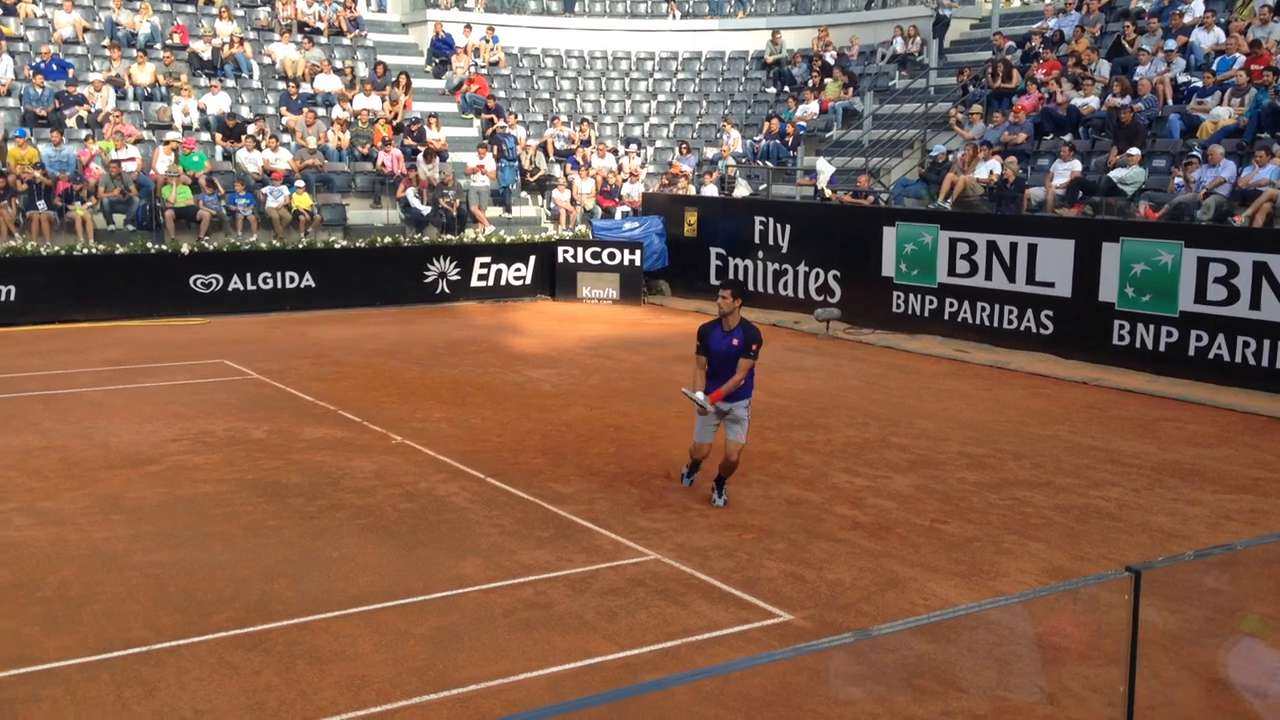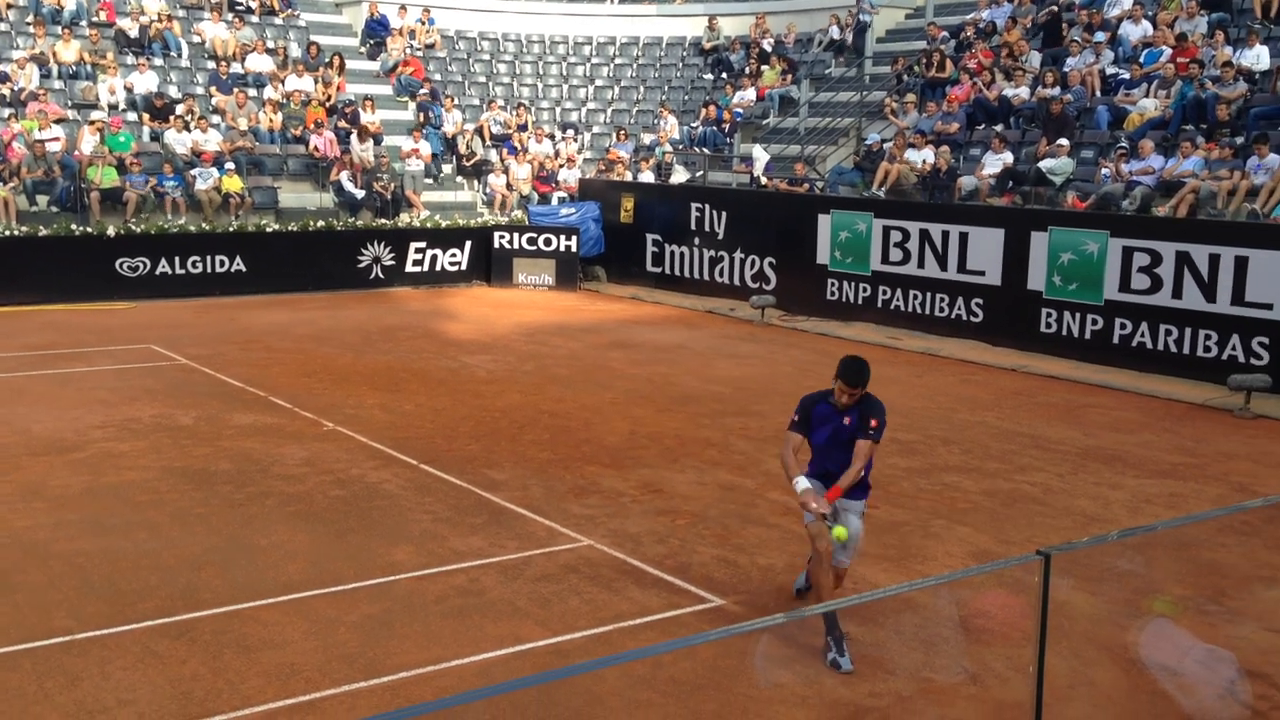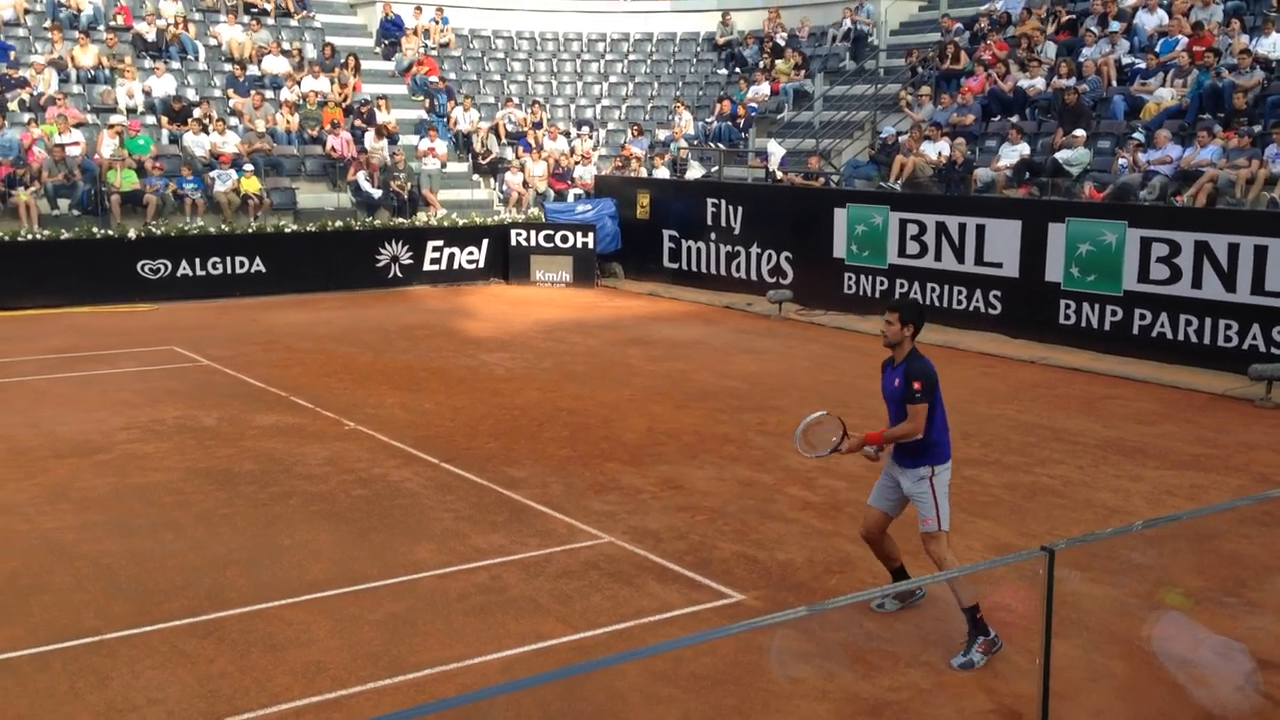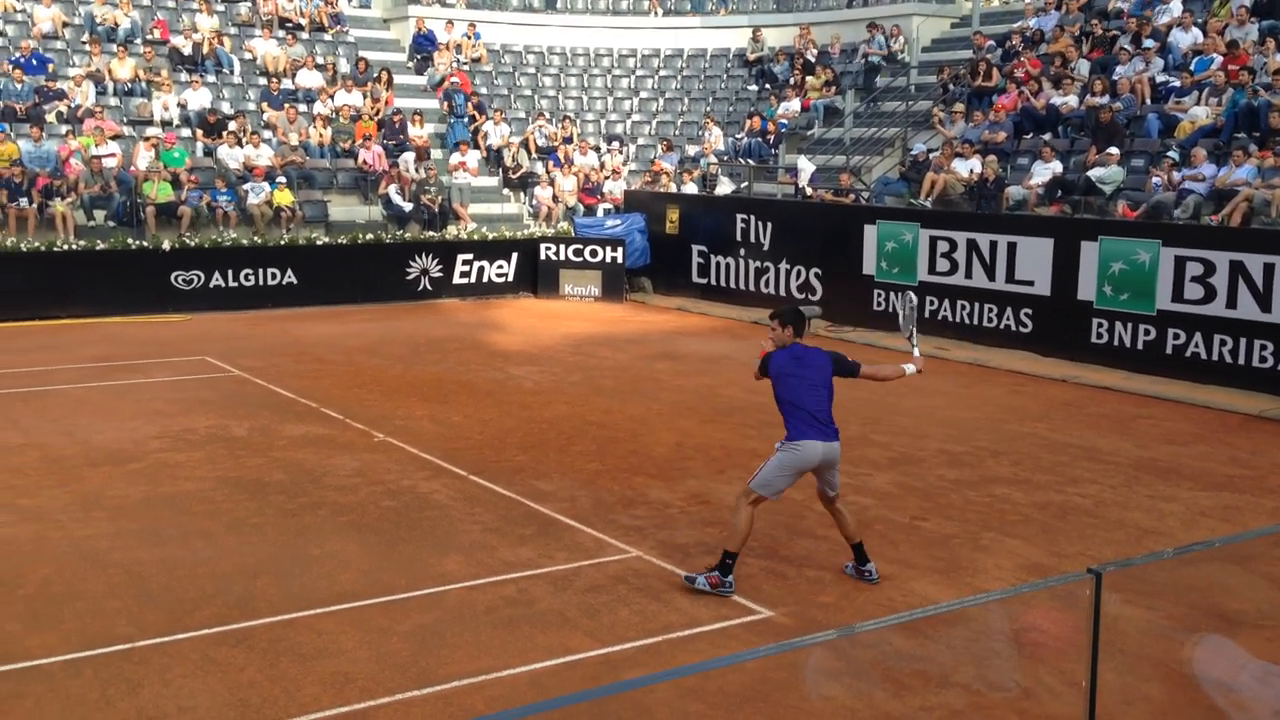
dt=1s
person 1, frame 1
left shoulder: (752, 334)
right shoulder: (706, 331)
left elbow: (740, 376)
right elbow: (700, 369)
left wrist: (713, 398)
left hip: (739, 401)
right hip: (711, 398)
left knee: (732, 457)
right knee: (699, 453)
left ankle: (719, 484)
right ankle: (693, 466)
person 1, frame 2
left shoulder: (874, 410)
right shoulder: (812, 404)
left elbow: (858, 464)
right elbow: (788, 451)
left wrist: (832, 495)
right wrist: (803, 487)
left hip: (849, 496)
right hip: (814, 487)
left knee: (836, 577)
right knee: (822, 544)
left ankle: (815, 571)
right ankle: (833, 635)
person 1, frame 3
left shoulder: (919, 370)
right shoulder: (889, 366)
left elbow: (915, 428)
left wrist: (868, 439)
right wrist: (879, 442)
left hip: (928, 469)
right hip: (899, 465)
left knee: (937, 549)
right knee: (870, 531)
left ankle: (982, 634)
right ankle: (906, 589)
person 1, frame 4
left shoulder: (772, 360)
right shoulder: (828, 359)
left elbow: (758, 375)
right elbow: (876, 373)
right wrist: (912, 366)
left hip: (798, 446)
right hip: (831, 446)
left knee: (746, 501)
right knee: (831, 501)
left ankle: (723, 574)
right ankle: (864, 565)
